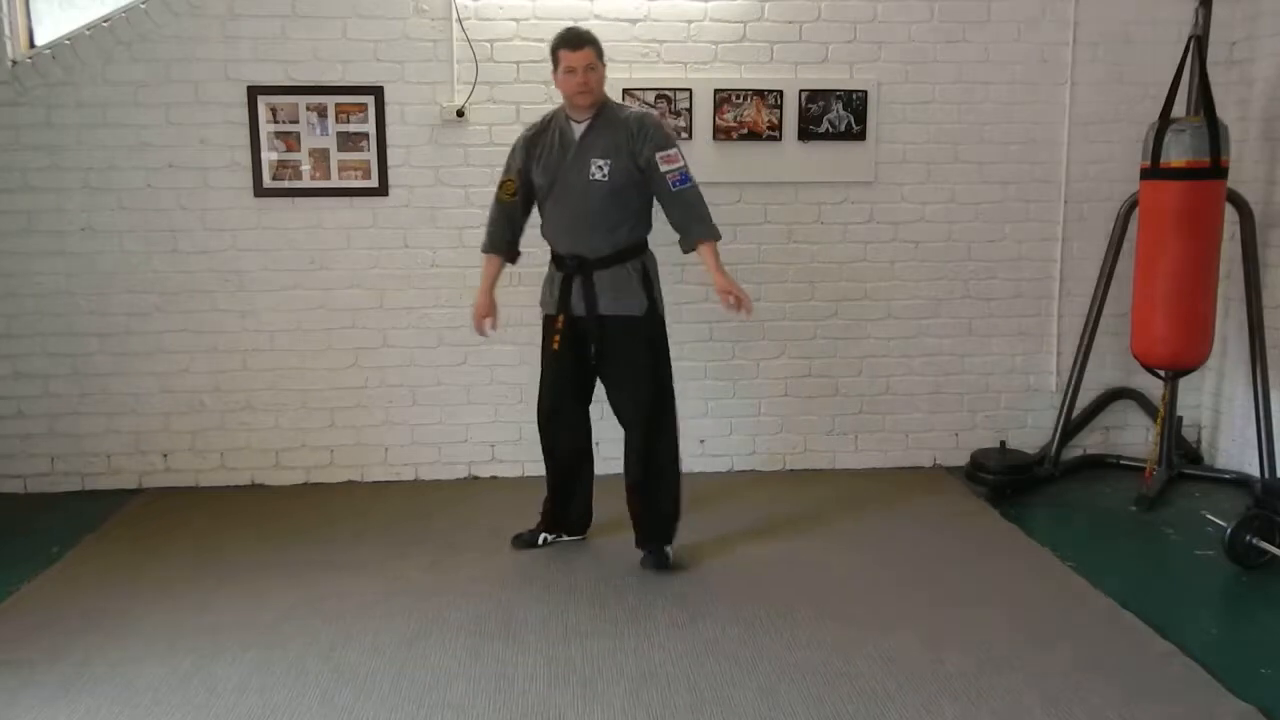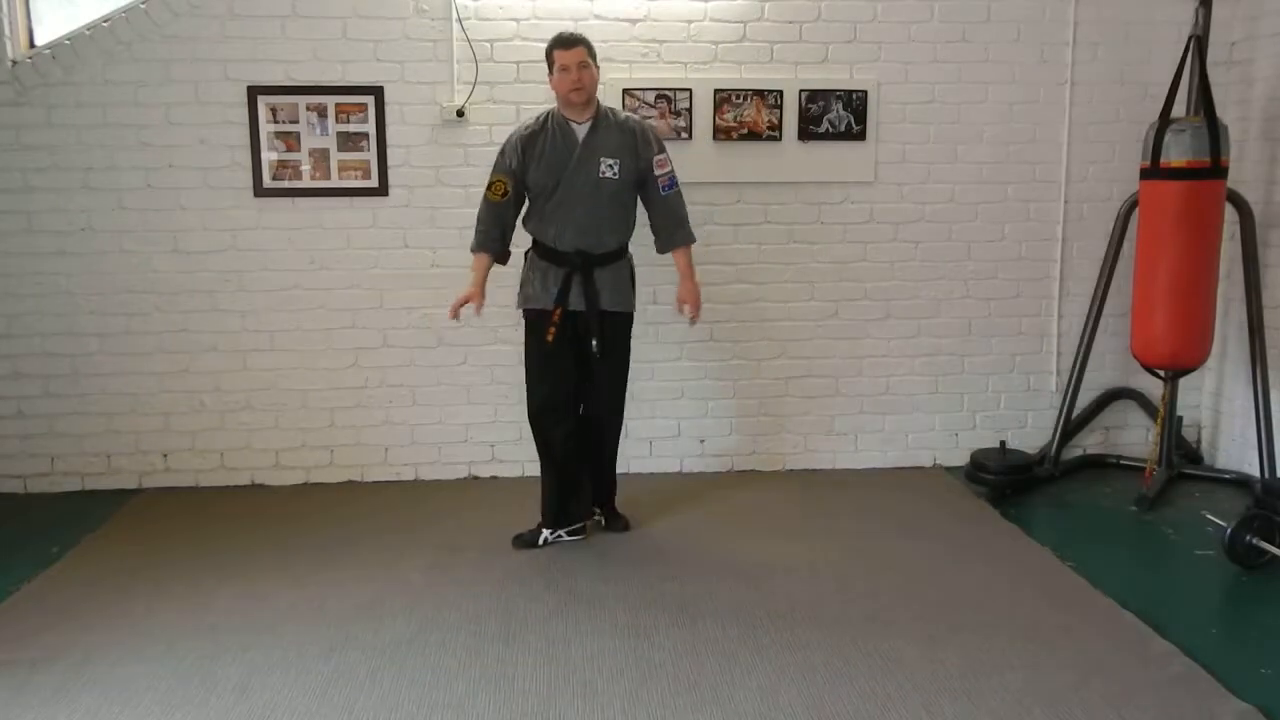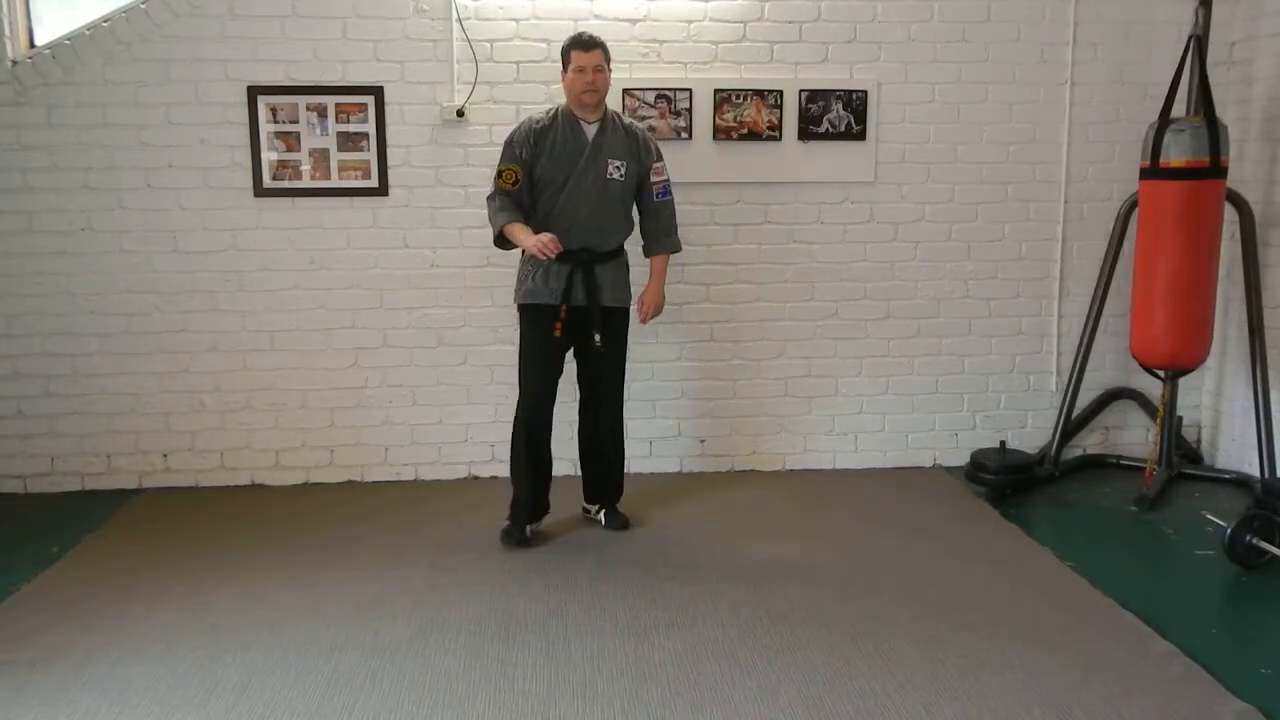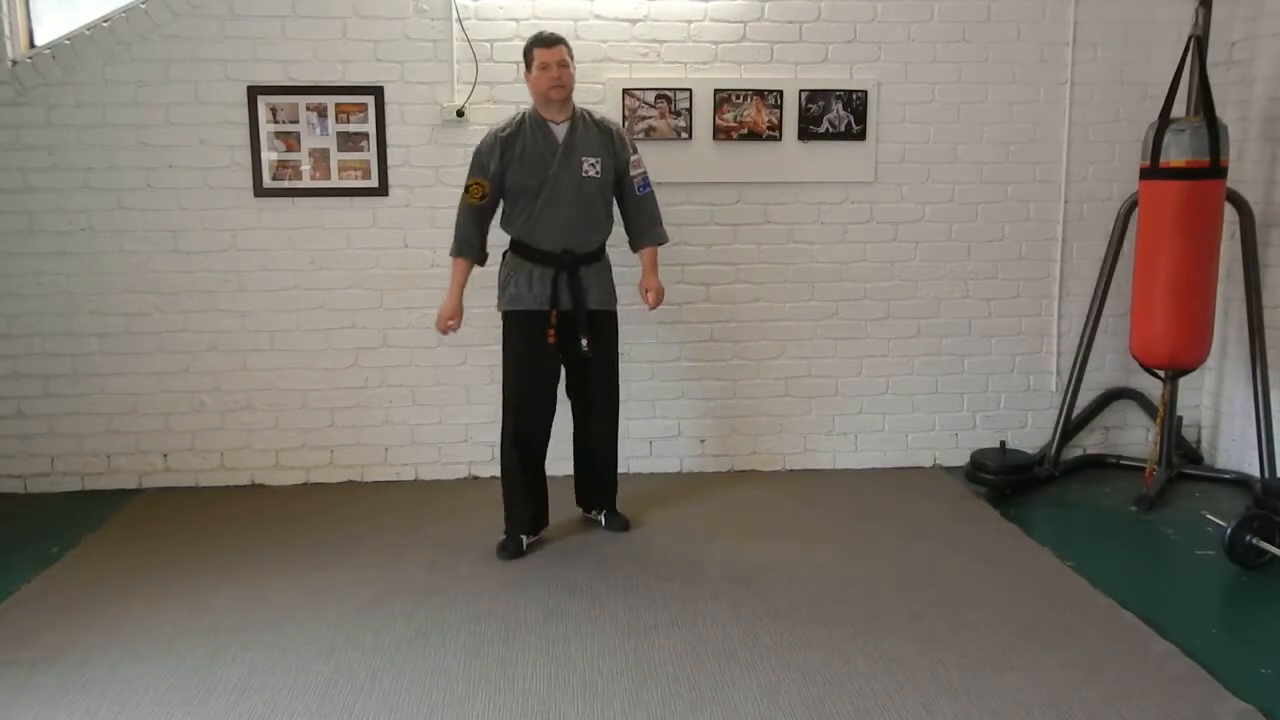
dt=0.4s
person 1, frame 1
left shoulder: (640, 130)
right shoulder: (535, 140)
left elbow: (683, 203)
right elbow: (507, 216)
left wrist: (717, 272)
right wrist: (486, 290)
left hip: (625, 288)
right hip: (565, 289)
left knee: (645, 415)
right knee: (559, 412)
left ankle: (656, 538)
right ankle: (564, 521)
person 1, frame 2
left shoulder: (635, 135)
right shoulder: (526, 141)
left elbow: (667, 208)
right elbow: (495, 214)
left wrist: (685, 275)
right wrist: (478, 279)
left hip: (611, 284)
right hip: (549, 284)
left knee: (604, 404)
right knee: (550, 405)
left ankle: (600, 501)
right ankle: (563, 515)
person 1, frame 3
left shoulder: (635, 140)
right shoulder: (532, 134)
left elbow: (657, 214)
right elbow: (503, 200)
left wrist: (656, 281)
right wrist: (527, 238)
left hip: (607, 280)
right hip: (547, 282)
left knee: (604, 398)
right knee: (535, 398)
left ankle: (601, 498)
right ankle: (526, 511)
person 1, frame 4
left shoulder: (609, 136)
right shoulder: (502, 142)
left elbow: (639, 205)
right elbow: (474, 218)
left wrist: (649, 271)
right wrist: (455, 294)
left hip: (591, 281)
right hip: (528, 286)
left knee: (599, 403)
right knee: (526, 410)
left ankle: (598, 500)
right ankle: (523, 524)
